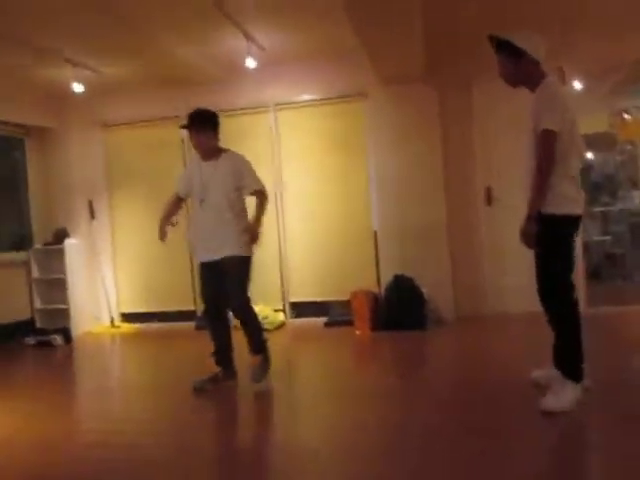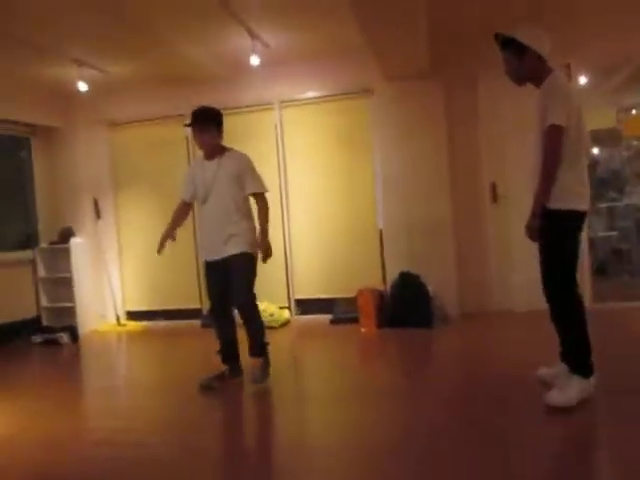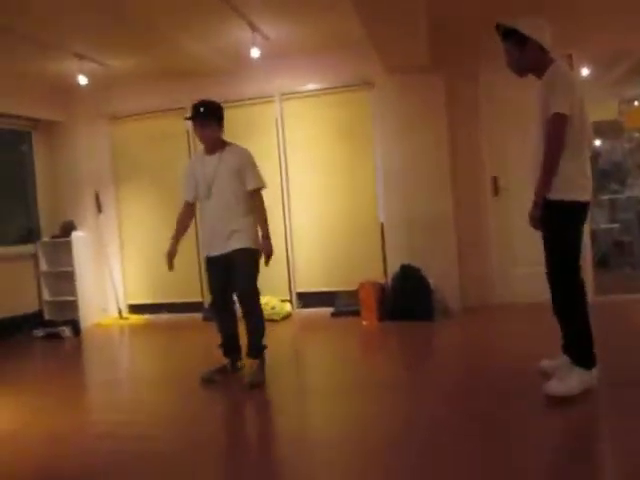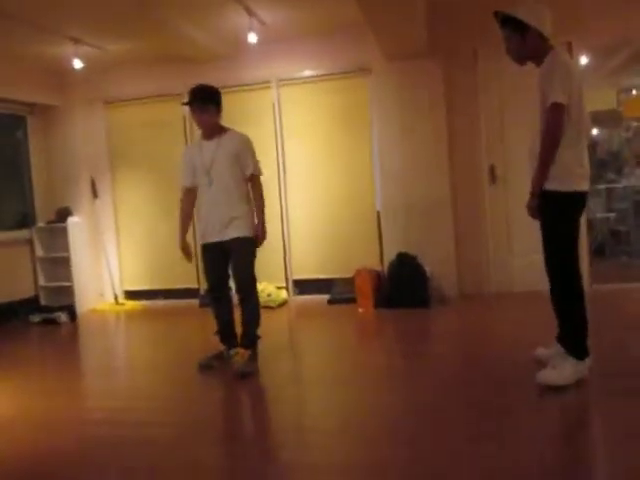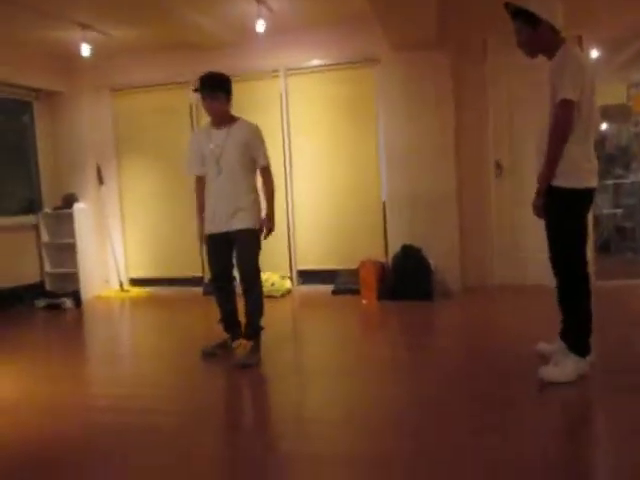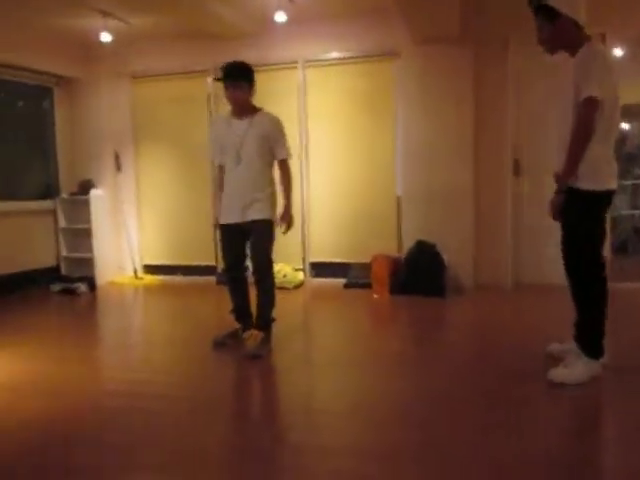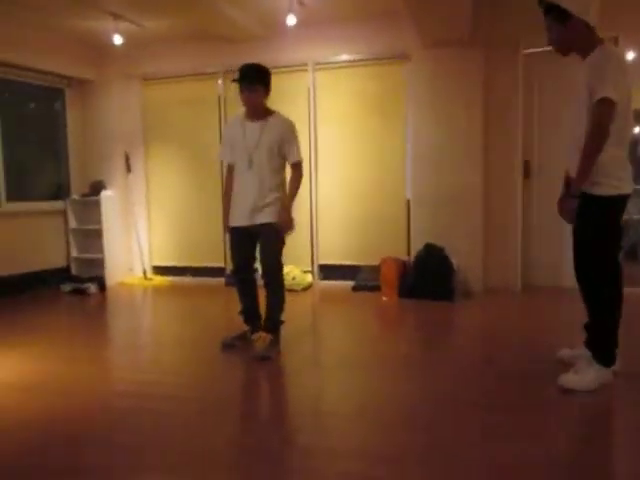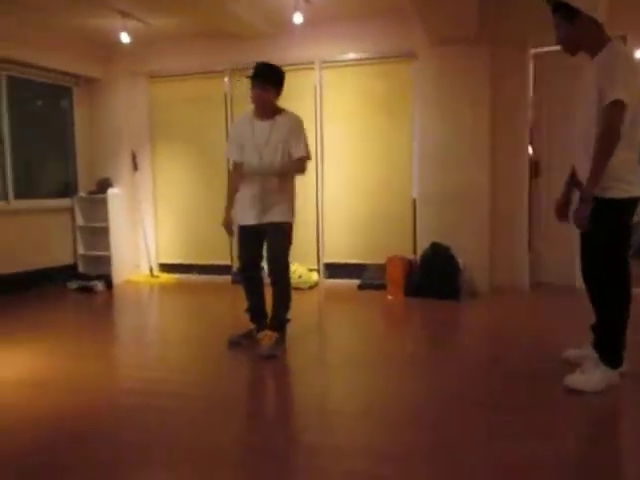
dt=0.1s
person 1, frame 1
left shoulder: (548, 93)
right shoulder: (545, 95)
left elbow: (547, 159)
left wrist: (531, 216)
right wrist: (535, 213)
left hip: (557, 210)
right hip: (556, 209)
left knee: (556, 291)
right knee: (553, 290)
left ankle: (573, 377)
right ankle: (564, 366)
person 1, frame 2
left shoulder: (555, 88)
right shoulder: (550, 90)
left elbow: (553, 154)
left wrist: (536, 210)
right wrist: (541, 208)
left hip: (562, 205)
right hip: (561, 204)
left knee: (560, 286)
right knee: (558, 285)
left ankle: (582, 373)
right ankle: (572, 363)
person 1, frame 3
left shoulder: (557, 77)
right shoulder: (553, 80)
left elbow: (555, 142)
left wrist: (538, 199)
right wrist: (544, 198)
left hip: (564, 196)
right hip: (563, 196)
left knee: (564, 279)
right knee: (561, 278)
left ankle: (583, 364)
right ankle: (574, 354)
person 1, frame 4
left shoulder: (556, 66)
right shoulder: (551, 68)
left elbow: (553, 131)
left wrist: (536, 188)
right wrist: (541, 187)
left hip: (562, 186)
right hip: (561, 185)
left knee: (562, 270)
right knee: (559, 268)
left ankle: (576, 355)
right ankle: (568, 344)
person 1, frame 5
left shoulder: (569, 60)
right shoulder: (560, 64)
left elbow: (562, 127)
left wrist: (543, 185)
right wrist: (547, 183)
left hip: (570, 183)
right hip: (564, 182)
left knee: (569, 265)
right knee: (563, 264)
left ankle: (578, 352)
right ankle: (570, 340)
person 1, frame 6
left shoulder: (593, 57)
right shoulder: (583, 61)
left elbow: (585, 126)
left wrist: (562, 185)
right wrist: (564, 181)
left hip: (589, 184)
right hip: (583, 183)
left knee: (586, 267)
right knee: (577, 265)
left ankle: (590, 354)
right ankle: (583, 342)
person 1, frame 7
left shoulder: (607, 60)
right shoulder: (592, 65)
left elbow: (601, 129)
left wrist: (575, 189)
right wrist: (571, 187)
left hip: (603, 190)
right hip: (590, 188)
left knee: (602, 273)
right knee: (588, 270)
left ankle: (603, 361)
right ankle: (594, 346)
person 1, frame 8
right shoulder: (599, 65)
left wrist: (586, 195)
right wrist: (569, 188)
right hip: (599, 191)
right knee: (595, 271)
right ankle: (601, 347)
person 2, frame 1
left shoulder: (236, 162)
right shoulder: (192, 168)
left elbow: (260, 195)
right elbow: (180, 197)
left wrist: (255, 222)
right wrist: (164, 218)
left hip: (235, 248)
right hip: (206, 251)
left knee: (237, 303)
right knee: (213, 310)
left ankle: (259, 352)
right ankle: (226, 368)
person 2, frame 2
left shoulder: (239, 161)
right shoulder: (195, 168)
left elbow: (260, 198)
right elbow: (186, 204)
left wrist: (263, 233)
right wrist: (170, 229)
left hip: (240, 246)
right hip: (211, 250)
left knee: (243, 301)
right knee: (218, 309)
left ankle: (259, 355)
right ankle: (232, 365)
person 2, frame 3
left shoulder: (240, 156)
right shoulder: (194, 165)
left elbow: (256, 198)
right elbow: (189, 206)
left wrist: (265, 236)
right wrist: (175, 242)
left hip: (242, 241)
right hip: (212, 246)
left knee: (247, 298)
right knee: (220, 303)
left ankle: (255, 358)
right ankle: (232, 359)
person 2, frame 4
left shoulder: (239, 141)
right shoulder: (192, 151)
left elbow: (255, 183)
right elbow: (189, 193)
left wrist: (261, 222)
right wrist: (183, 233)
left hip: (240, 229)
right hip: (209, 233)
left knee: (245, 286)
right knee: (216, 290)
left ankle: (247, 349)
right ankle: (229, 345)
person 2, frame 5
left shoulder: (249, 131)
right shoulder: (199, 138)
left elbow: (265, 173)
right elbow: (200, 182)
left wrist: (269, 212)
right wrist: (200, 221)
left hip: (244, 219)
right hip: (214, 222)
left knee: (249, 278)
right knee: (219, 280)
left ankle: (250, 340)
right ankle: (232, 334)
person 2, frame 6
left shoulder: (270, 123)
right shoulder: (219, 126)
left elbow: (283, 166)
right elbow: (221, 170)
left wrist: (288, 206)
right wrist: (218, 209)
left hip: (260, 210)
right hip: (229, 213)
left knee: (262, 270)
right knee: (233, 270)
left ankle: (261, 330)
right ankle: (243, 325)
person 2, frame 7
left shoulder: (283, 126)
right shoulder: (232, 127)
left elbow: (296, 169)
right elbow: (230, 170)
left wrist: (287, 206)
right wrist: (227, 210)
left hip: (271, 213)
right hip: (240, 215)
left knee: (271, 272)
right knee: (241, 271)
left ankle: (271, 332)
right ankle: (253, 326)
person 2, frame 8
left shoulder: (291, 123)
right shoulder: (240, 125)
left elbow: (300, 165)
right elbow: (235, 169)
left wrist: (262, 173)
right wrist: (228, 209)
left hip: (278, 212)
right hip: (247, 213)
left knee: (278, 271)
right knee: (248, 270)
left ankle: (277, 331)
right ankle: (259, 325)
